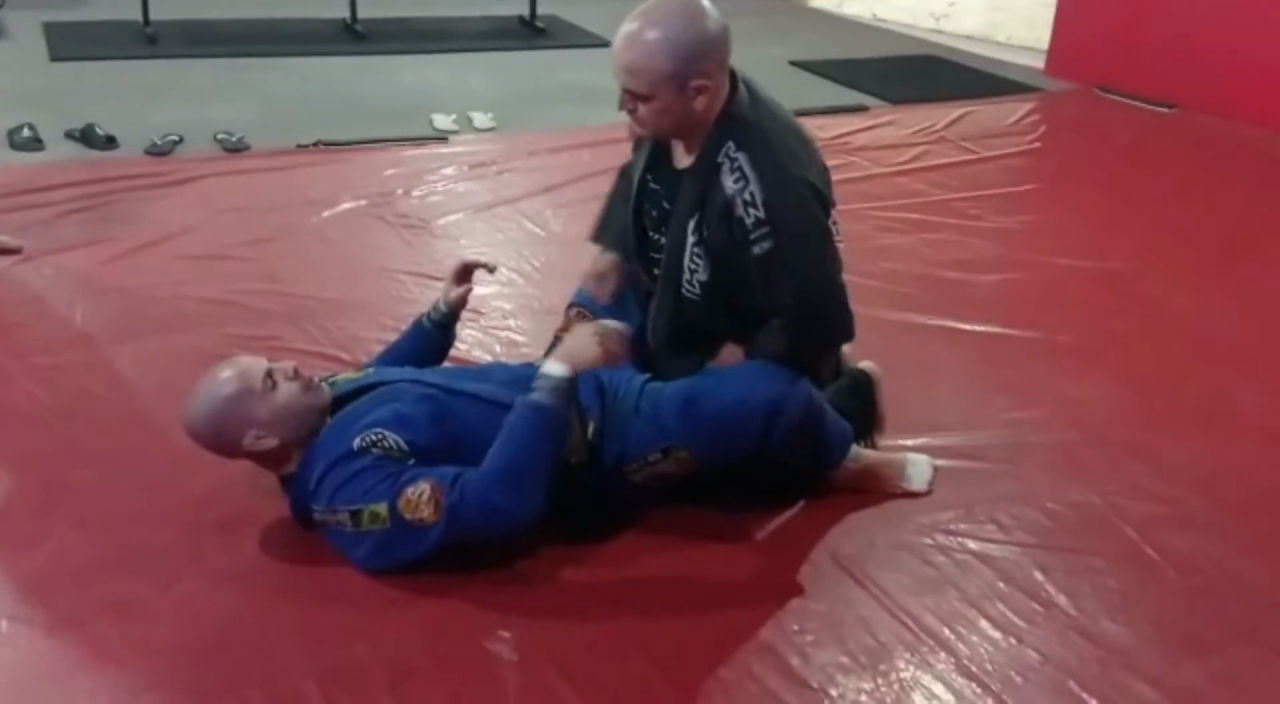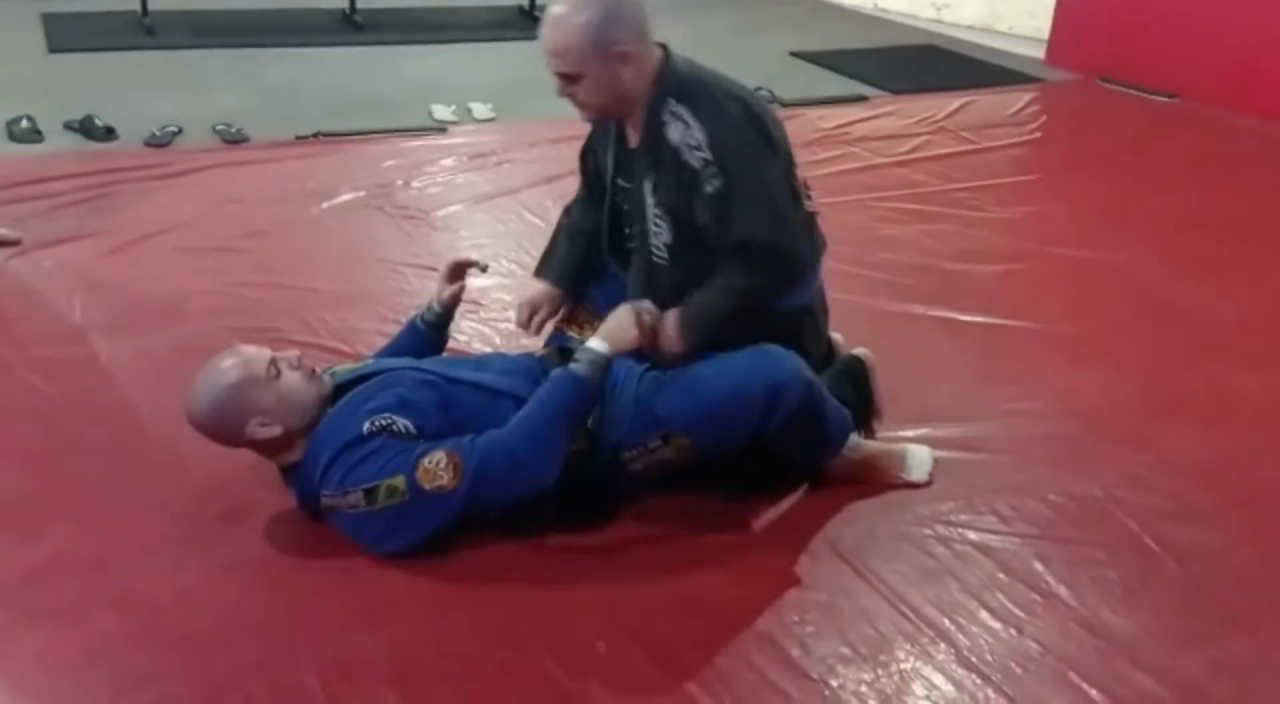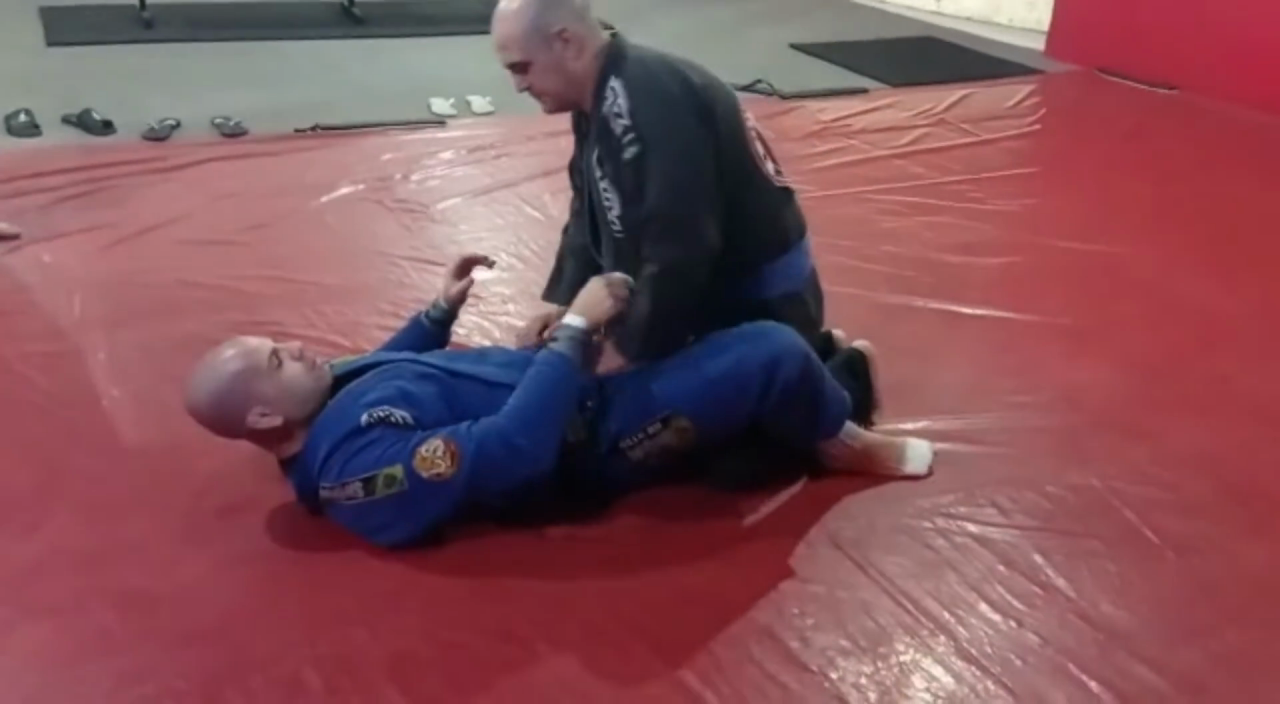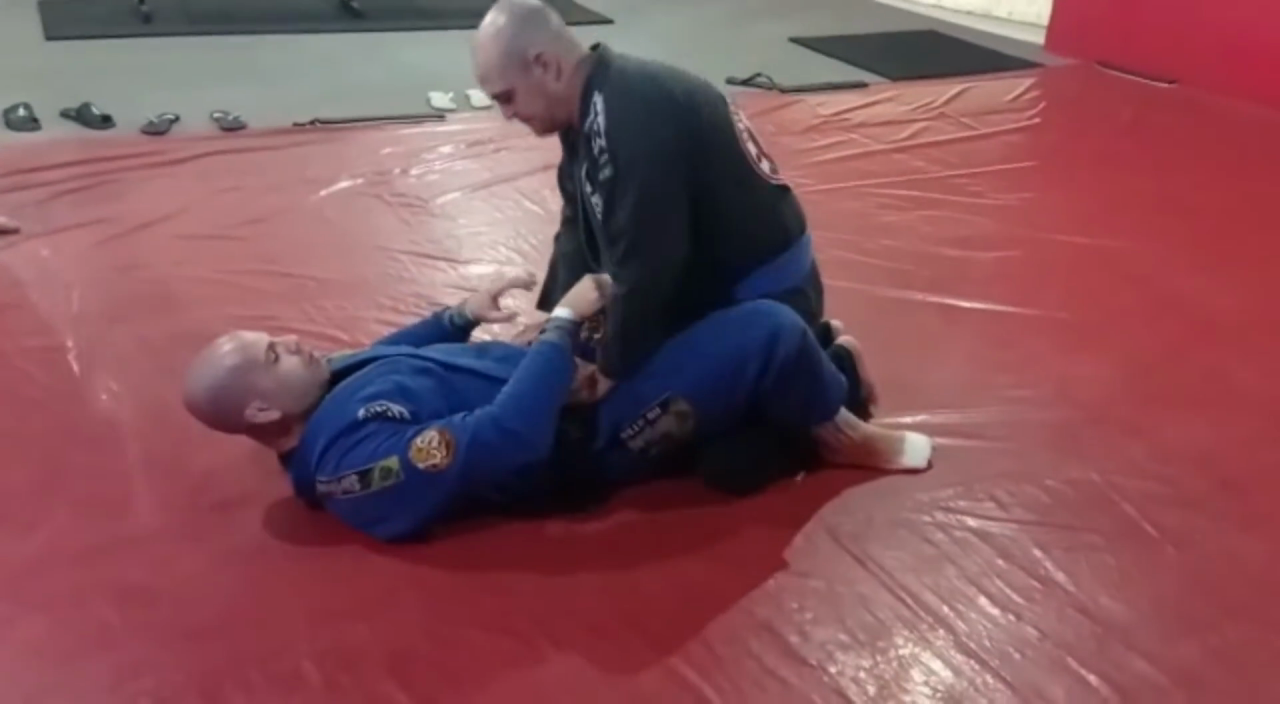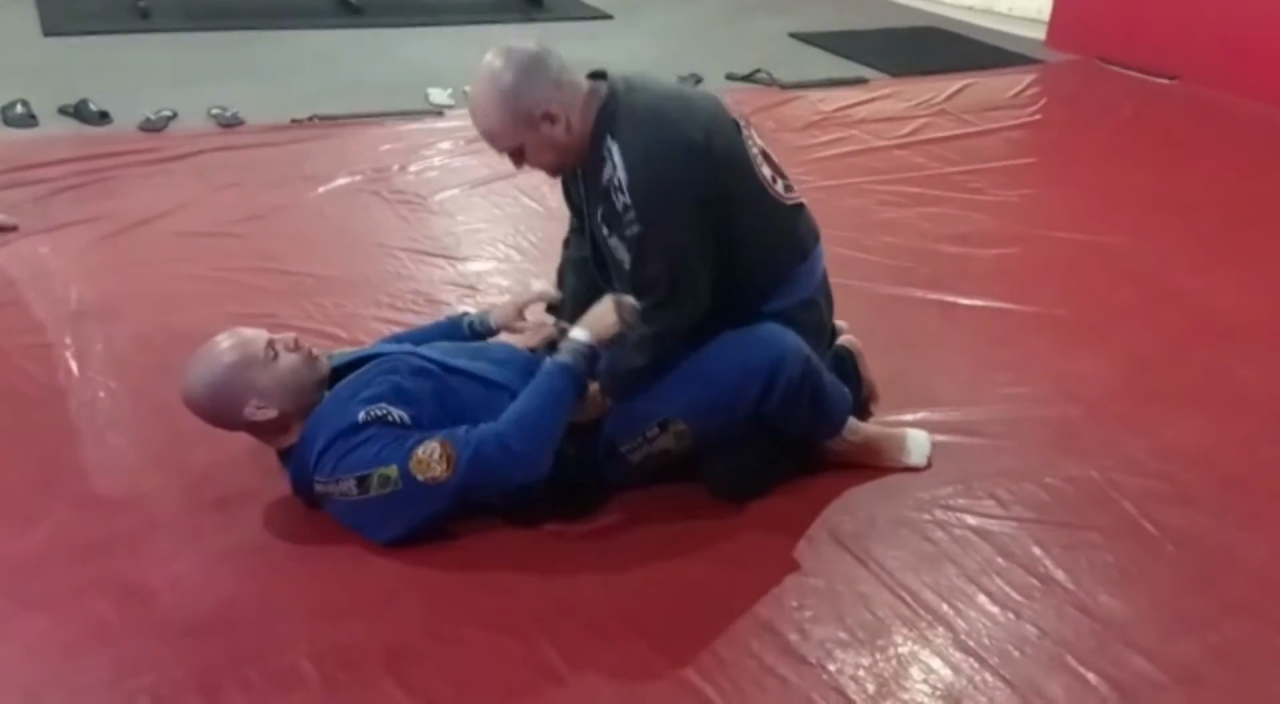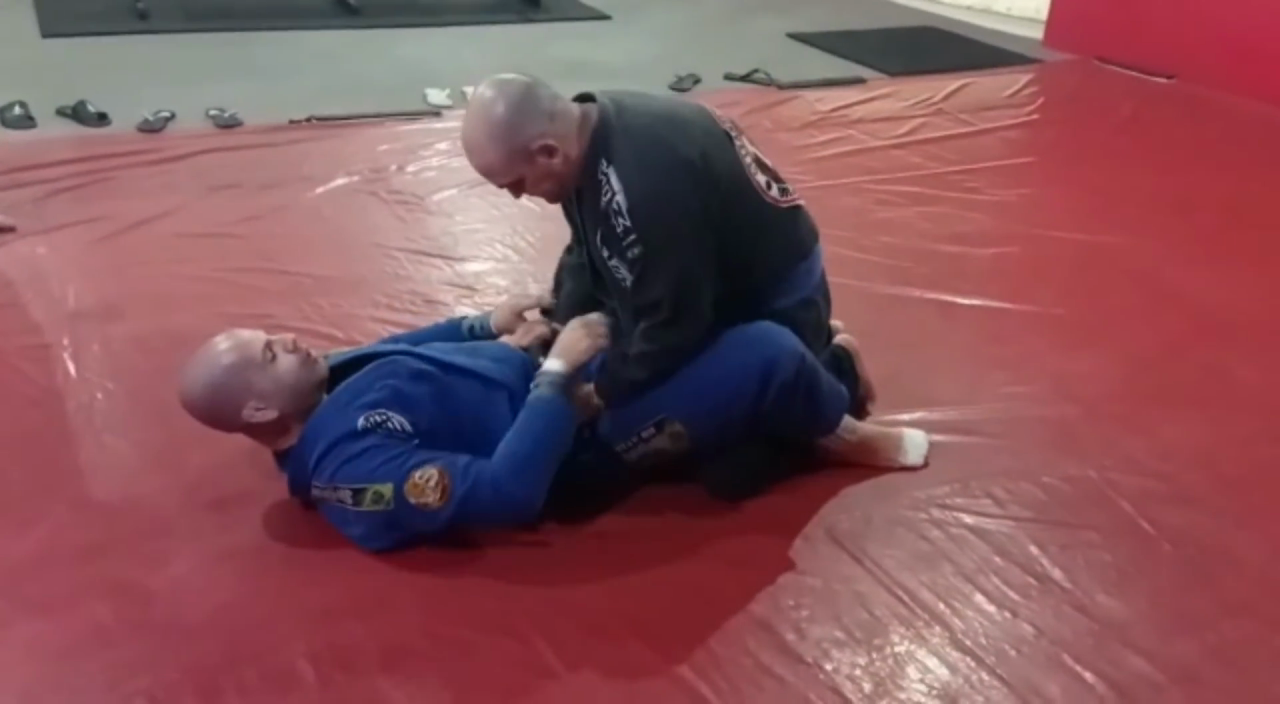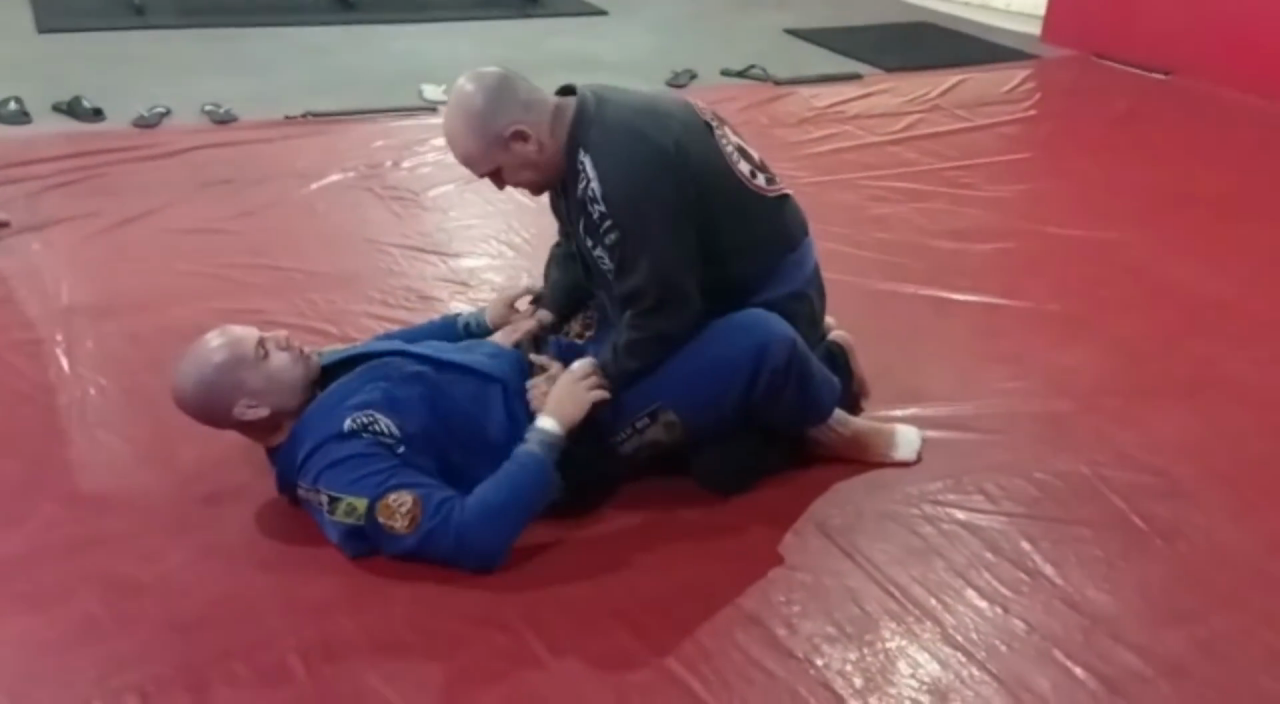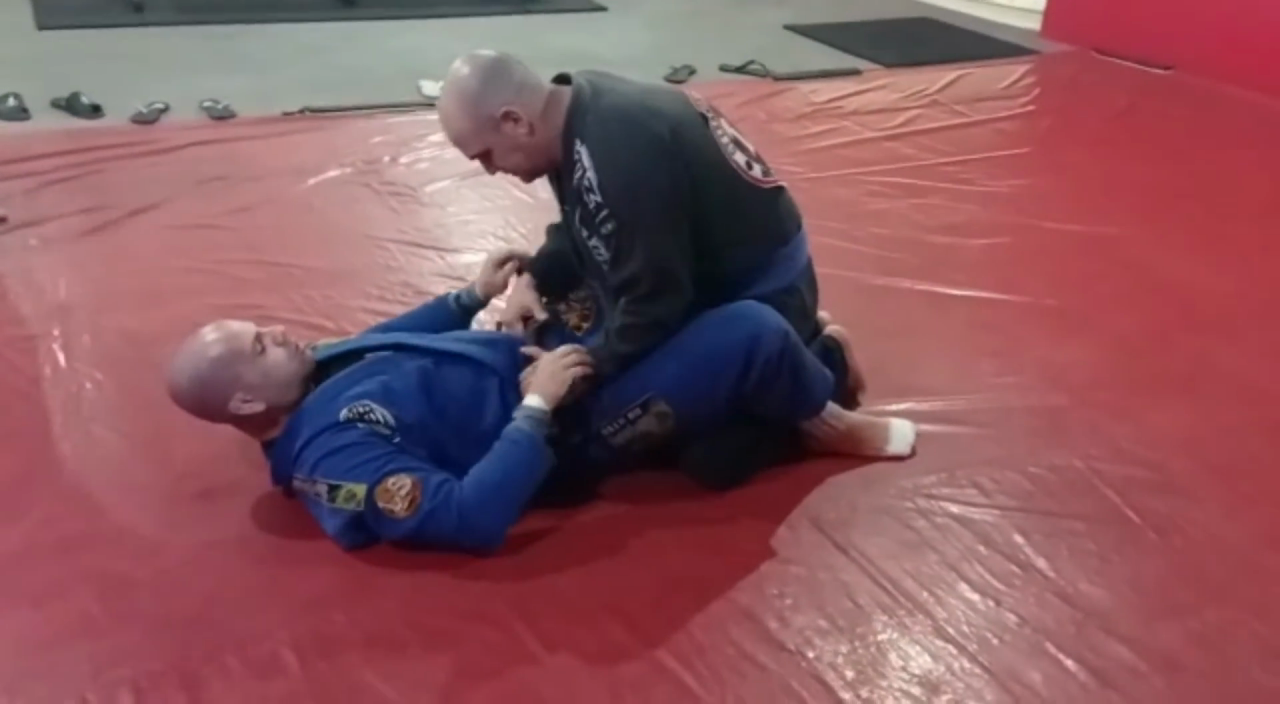
dt=0.3s
person 1, frame 1
left shoulder: (326, 410)
right shoulder: (352, 490)
right elbow: (500, 505)
left wrist: (443, 312)
right wrist: (560, 373)
left hip: (568, 389)
right hip: (595, 445)
right knee: (776, 391)
right ankle: (846, 466)
person 1, frame 2
left shoulder: (328, 406)
right shoulder: (360, 474)
right elbow: (518, 464)
left wrist: (436, 311)
right wrist: (600, 350)
left hip: (557, 370)
right hip: (595, 438)
right knee: (776, 377)
right ankle: (847, 456)
person 1, frame 3
left shoulder: (327, 402)
right shoulder: (359, 464)
right elbow: (515, 449)
left wrist: (441, 306)
right wrist: (577, 327)
left hip: (574, 381)
right hip: (594, 435)
right knee: (772, 351)
right ankle: (845, 445)
person 1, frame 4
left shoulder: (323, 398)
right shoulder: (357, 457)
left elbow: (388, 357)
right elbow: (511, 437)
left wrist: (461, 315)
right wrist: (564, 320)
left hip: (571, 379)
right hip: (591, 433)
right knee: (769, 330)
left ankle: (808, 361)
right ankle: (843, 437)
person 1, frame 5
left shoulder: (326, 387)
right shoulder: (354, 459)
left elbow: (401, 348)
right elbow: (512, 454)
left wrist: (487, 321)
right wrist: (582, 342)
left hip: (542, 372)
right hip: (588, 437)
right knee: (771, 354)
left ankle: (807, 348)
right ankle: (847, 437)
person 1, frame 6
left shoulder: (326, 389)
right shoulder: (351, 464)
left elbow: (402, 353)
right elbow: (508, 491)
left wrist: (487, 325)
right wrist: (560, 370)
left hip: (551, 382)
right hip: (585, 437)
right knee: (767, 355)
left ankle: (807, 349)
right ankle: (844, 437)
person 1, frame 7
left shoulder: (318, 384)
right shoulder: (339, 465)
left elbow: (393, 347)
right elbow: (475, 538)
left wrist: (482, 321)
right wrist: (554, 428)
left hip: (548, 364)
right hip: (577, 425)
right knee: (757, 340)
left ankle: (799, 364)
right ankle: (835, 431)
person 1, frame 8
left shoulder: (316, 376)
right shoulder: (336, 457)
left elbow: (387, 339)
right elbow: (473, 518)
left wrist: (471, 297)
right wrist: (538, 406)
left hip: (543, 356)
right hip: (571, 424)
right knee: (751, 333)
left ankle: (793, 355)
right ankle: (831, 426)
person 2, frame 1
left shoulder: (772, 180)
right shoulder: (665, 117)
left elbow: (818, 319)
left wrist: (748, 359)
right wrist: (611, 244)
left hip: (741, 359)
person 2, frame 2
left shoulder: (708, 129)
right shoulder: (617, 112)
left elbow: (772, 258)
right elbow: (596, 203)
left wrist: (691, 325)
right wrist: (555, 279)
left hip: (759, 321)
person 2, frame 3
left shoulder: (649, 103)
right shoulder: (602, 102)
left elbow: (679, 244)
right elbow: (592, 215)
left wrist: (631, 346)
right wrist: (562, 301)
left hip: (756, 298)
right hip: (703, 289)
person 2, frame 4
left shoulder: (630, 116)
right shoulder: (594, 105)
left elbow: (646, 264)
right elbow: (581, 225)
left wrist: (610, 369)
right wrist: (552, 317)
left hip: (760, 289)
right hip: (709, 279)
left knee: (731, 459)
person 2, frame 5
left shoulder: (649, 161)
right shoulder: (602, 112)
left elbow: (671, 305)
right elbow: (588, 238)
left wrist: (608, 388)
right wrist: (563, 325)
left hip: (772, 300)
right hip: (718, 282)
left knee: (734, 470)
left ankle: (838, 378)
right ankle: (817, 362)
person 2, frame 6
left shoulder: (647, 181)
right shoulder: (592, 128)
left elbow: (672, 322)
right elbow: (589, 249)
left wrist: (599, 393)
right wrist: (558, 326)
left hip: (772, 298)
right hip: (712, 286)
left knee: (730, 469)
left ankle: (833, 377)
right ankle: (807, 354)
person 2, frame 7
left shoulder: (622, 168)
right shoulder: (583, 119)
left elbow: (659, 311)
right elbow: (579, 241)
right wrist: (550, 312)
left hip: (765, 290)
right hip: (704, 276)
left knee: (722, 464)
person 2, frame 8
left shoulder: (619, 154)
right shoulder: (582, 105)
left elbow: (653, 301)
right elbow: (582, 226)
right wrist: (535, 279)
left hip: (759, 282)
right hip: (702, 267)
left knee: (715, 459)
left ankle: (823, 366)
right ankle: (796, 340)
